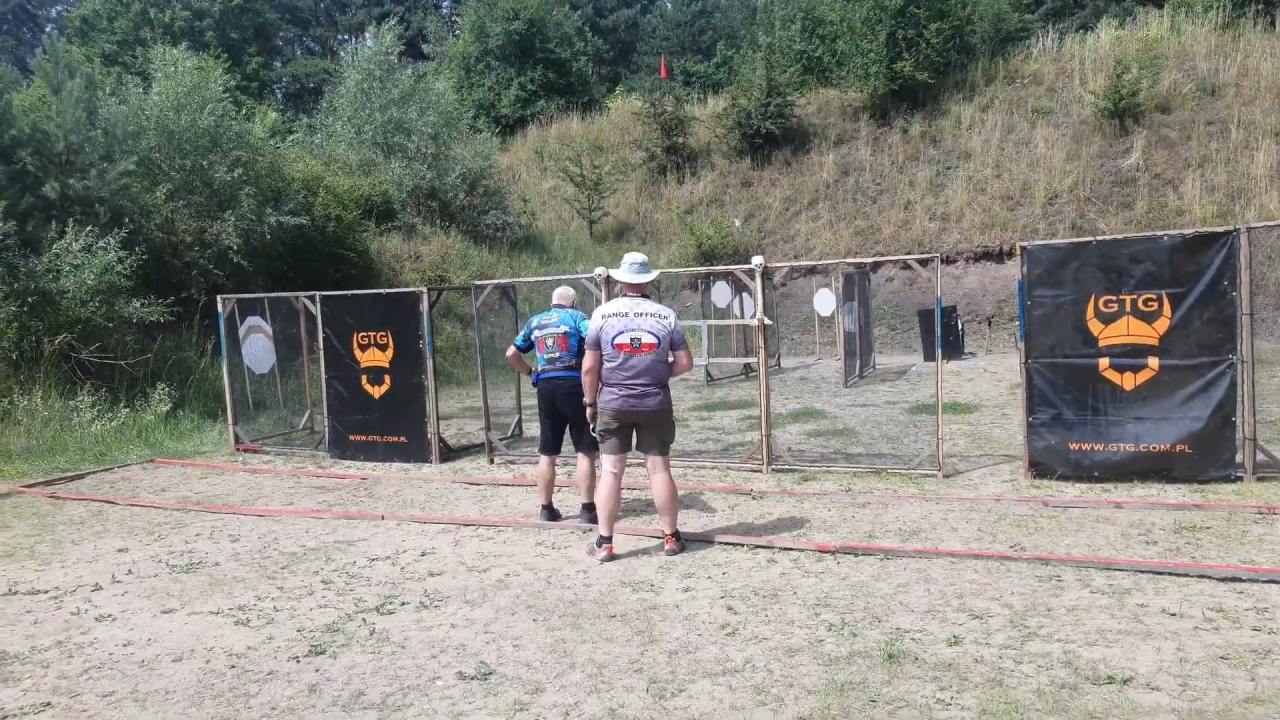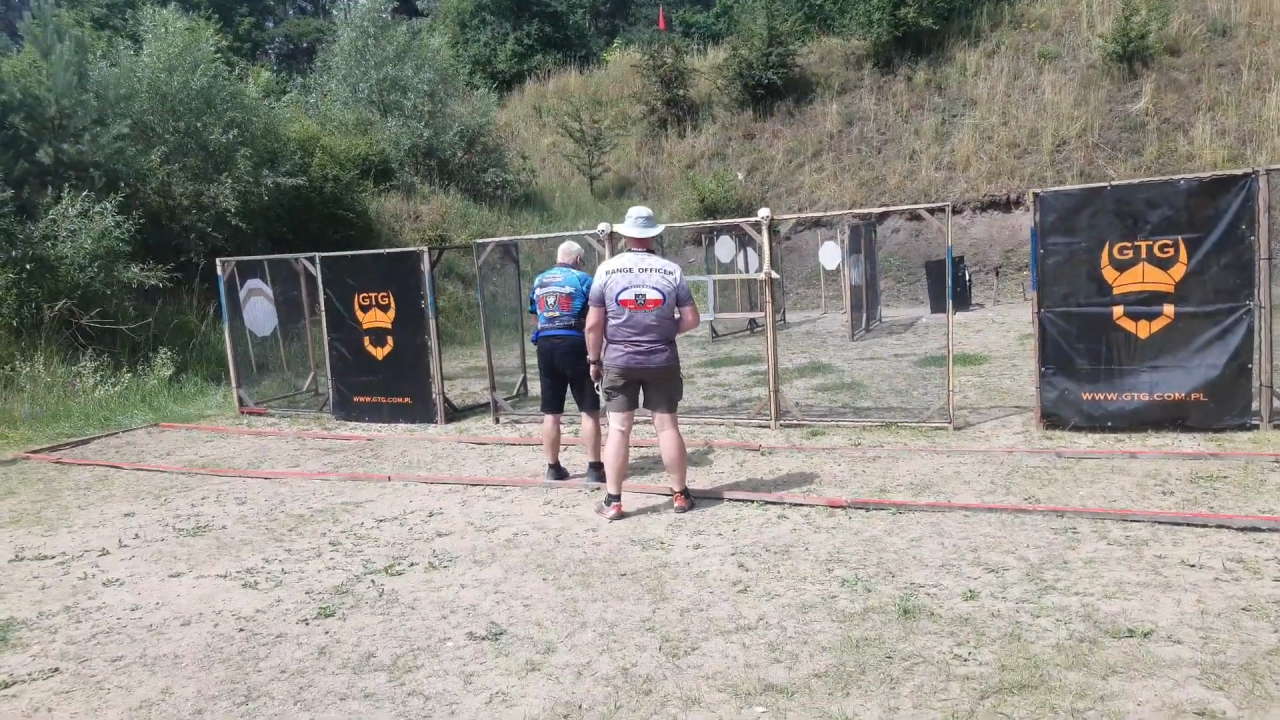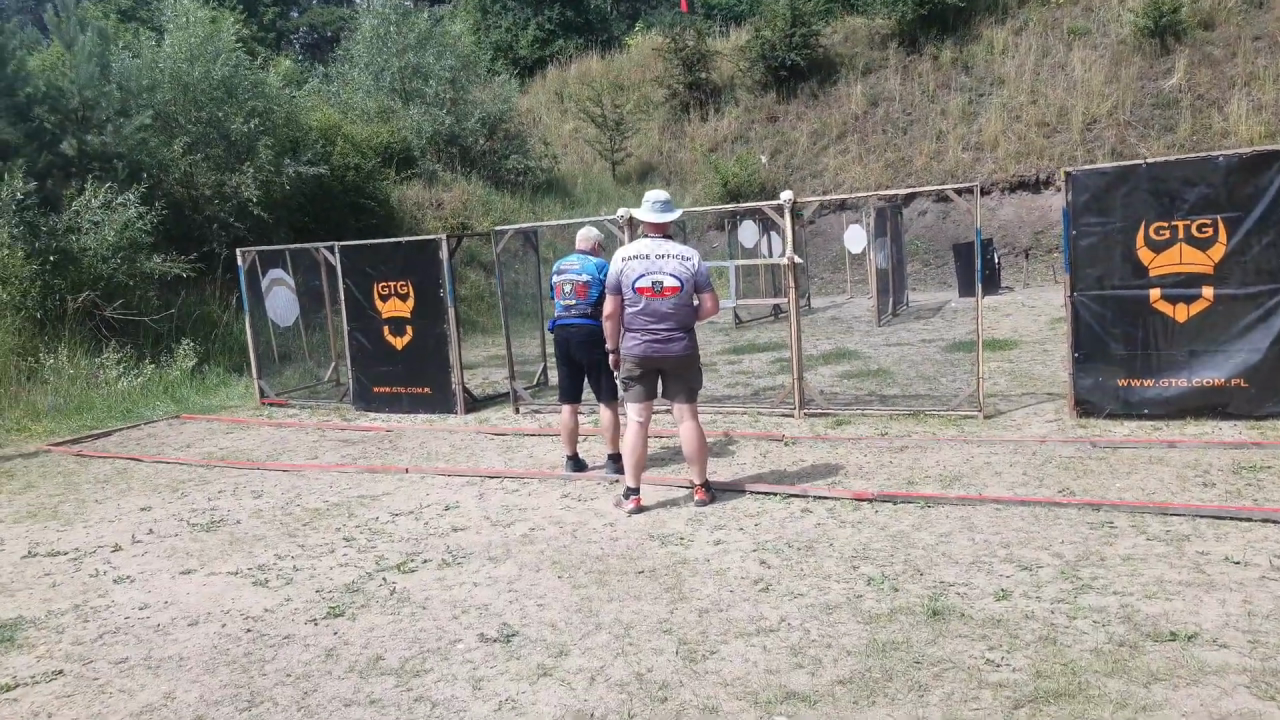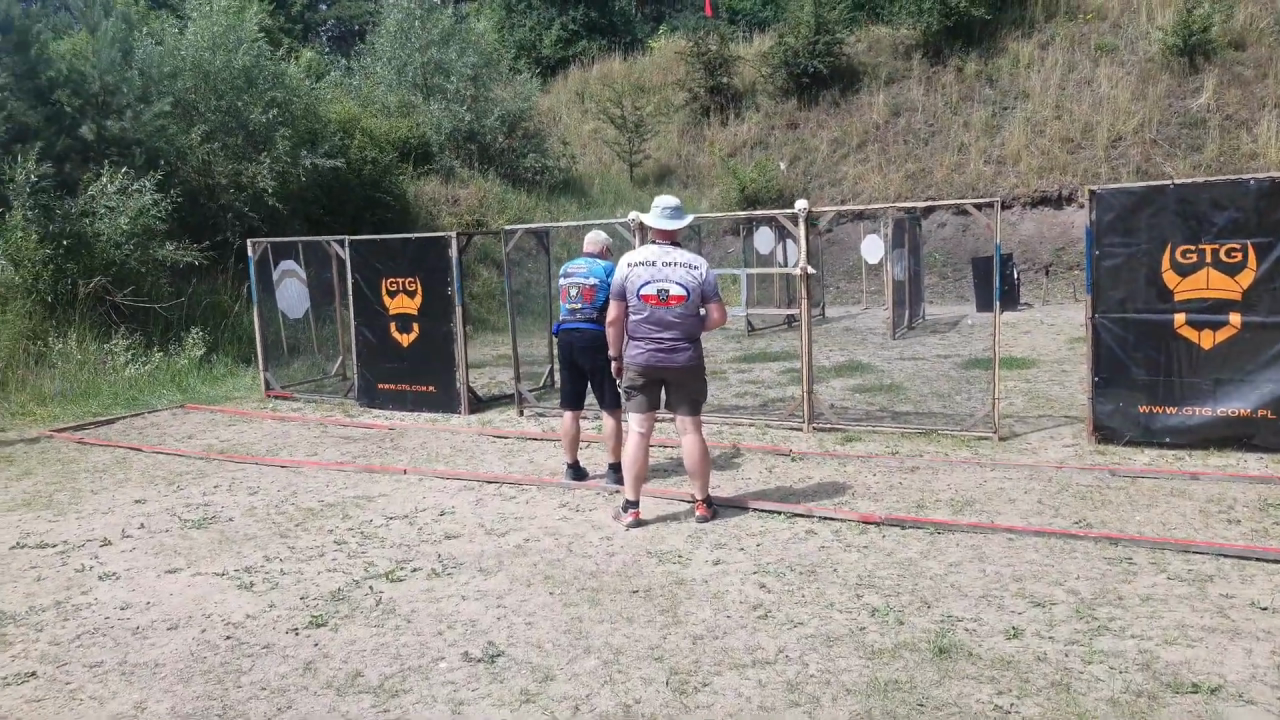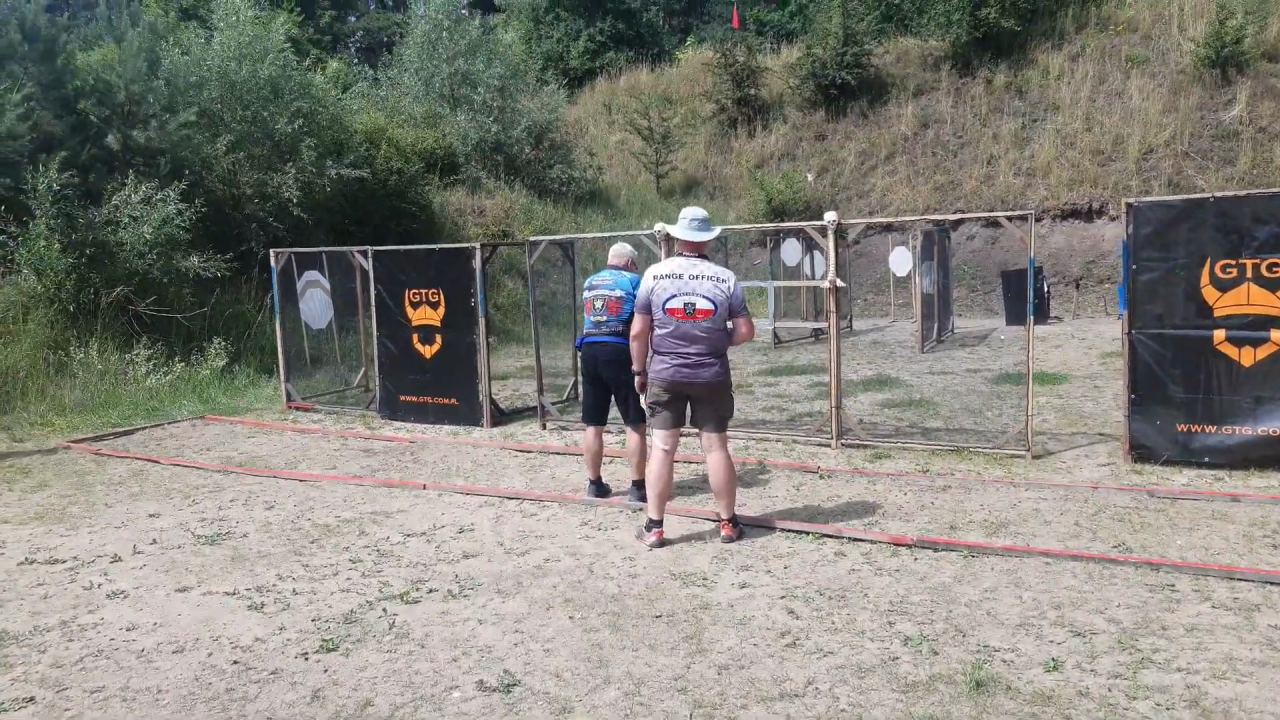
dt=0.3s
person 1, frame 1
left shoulder: (603, 313)
right shoulder: (666, 315)
left elbow: (589, 367)
right elbow: (684, 363)
left wrist: (590, 402)
left hip: (613, 404)
right hip: (655, 403)
left knee: (610, 471)
right knee: (659, 468)
left ankle: (604, 543)
right ankle: (671, 537)
person 1, frame 2
left shoulder: (607, 270)
right shoulder: (671, 270)
left elbow: (593, 324)
right elbow: (691, 319)
left wrist: (594, 359)
left hip: (619, 360)
right hip: (661, 360)
left knee: (618, 429)
right knee: (667, 426)
left ankle: (612, 501)
right ankle: (680, 494)
person 1, frame 3
left shoulder: (623, 256)
right shoulder: (689, 256)
left elbow: (610, 313)
right elbow: (710, 306)
left wrist: (613, 349)
left hip: (636, 350)
right hip: (680, 349)
left knee: (636, 420)
right knee: (687, 417)
left ankle: (631, 495)
right ankle: (701, 488)
person 1, frame 4
left shoulder: (629, 261)
right shoulder: (698, 265)
left elbow: (613, 318)
right elbow: (718, 317)
left wrist: (615, 355)
left hip: (640, 359)
right hip: (685, 360)
left knee: (638, 431)
right knee: (690, 430)
left ankle: (631, 508)
right ankle: (702, 503)
person 1, frame 5
left shoulder: (655, 274)
right shoulder: (725, 278)
left elbow: (638, 332)
right elbow: (745, 332)
left wrist: (639, 370)
left hip: (664, 374)
right hip: (711, 375)
left knee: (662, 448)
right knee: (716, 447)
left ankle: (654, 527)
right ankle: (728, 523)
person 2, frame 1
left shoulder: (534, 322)
right shoulder: (575, 316)
left elbow: (512, 355)
left wrist: (529, 370)
left hip: (545, 387)
right hip: (573, 385)
left knee: (547, 453)
right knee: (586, 451)
left ankle: (546, 508)
right ankle: (587, 510)
person 2, frame 2
left shoulder: (539, 281)
right shoulder: (582, 278)
left hip: (545, 346)
right hip: (573, 345)
left knee: (551, 412)
right knee: (589, 410)
left ankle: (553, 468)
right ankle: (594, 468)
person 2, frame 3
left shoulder: (557, 267)
right shoulder: (599, 265)
left hip: (562, 334)
right hip: (590, 334)
left knee: (569, 403)
right knee: (608, 400)
left ankle: (572, 459)
right ankle: (613, 460)
person 2, frame 4
left shoulder: (565, 269)
right shoulder: (607, 268)
left hip: (566, 338)
right hip: (595, 339)
left knee: (570, 409)
right knee: (611, 409)
left ankle: (572, 467)
right ankle: (614, 470)
person 2, frame 5
left shoulder: (589, 283)
right shoulder: (633, 280)
left hip: (590, 351)
right hip: (619, 352)
left knee: (593, 424)
right knee: (635, 424)
left ankle: (595, 484)
right ankle: (638, 486)
